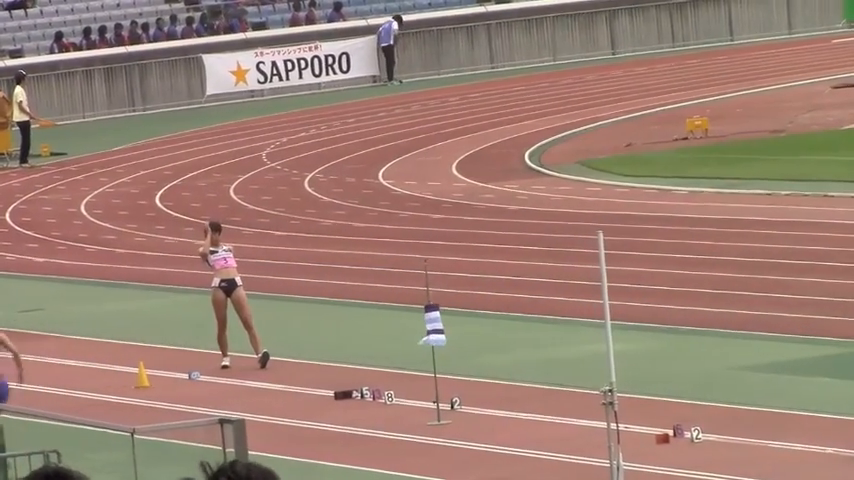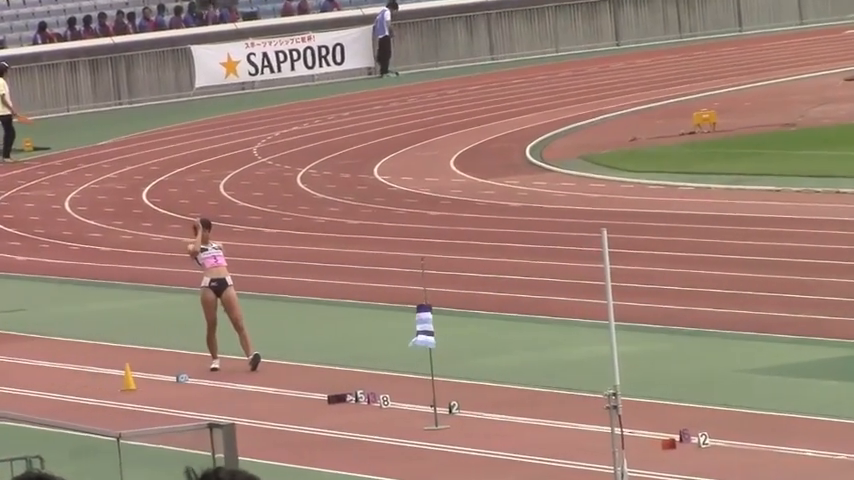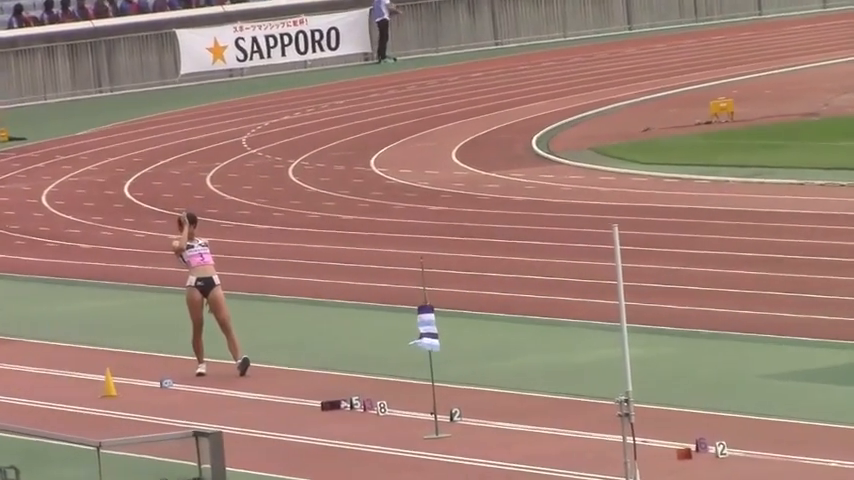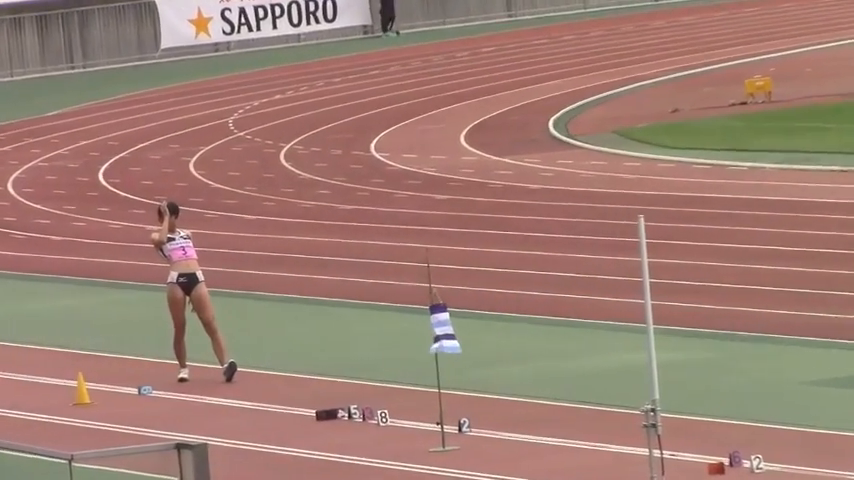
dt=0.4s
person 1, frame 1
left shoulder: (229, 248)
right shoulder: (205, 250)
right elbow: (204, 252)
right wrist: (208, 234)
left hip: (235, 283)
right hip: (219, 285)
left knee: (248, 322)
right knee: (222, 325)
left ankle: (260, 353)
right ankle: (225, 357)
person 1, frame 2
left shoulder: (218, 246)
right shoulder: (193, 247)
right elbow: (195, 250)
right wrist: (199, 231)
left hip: (225, 283)
right hip: (209, 284)
left knee: (239, 323)
right knee: (211, 325)
left ankle: (251, 355)
right ankle: (215, 359)
person 1, frame 3
left shoulder: (204, 242)
right shoulder: (177, 244)
right elbow: (181, 247)
right wrist: (185, 226)
left hip: (213, 282)
right hip: (194, 284)
left knee: (226, 325)
right knee: (197, 327)
left ankle: (239, 359)
right ankle: (201, 363)
person 1, frame 4
left shoulder: (187, 234)
right shoulder: (157, 236)
right elbow: (161, 240)
right wrist: (166, 217)
left hip: (196, 278)
right hip: (176, 280)
left knee: (211, 325)
right knee: (179, 329)
right ankle: (183, 368)
